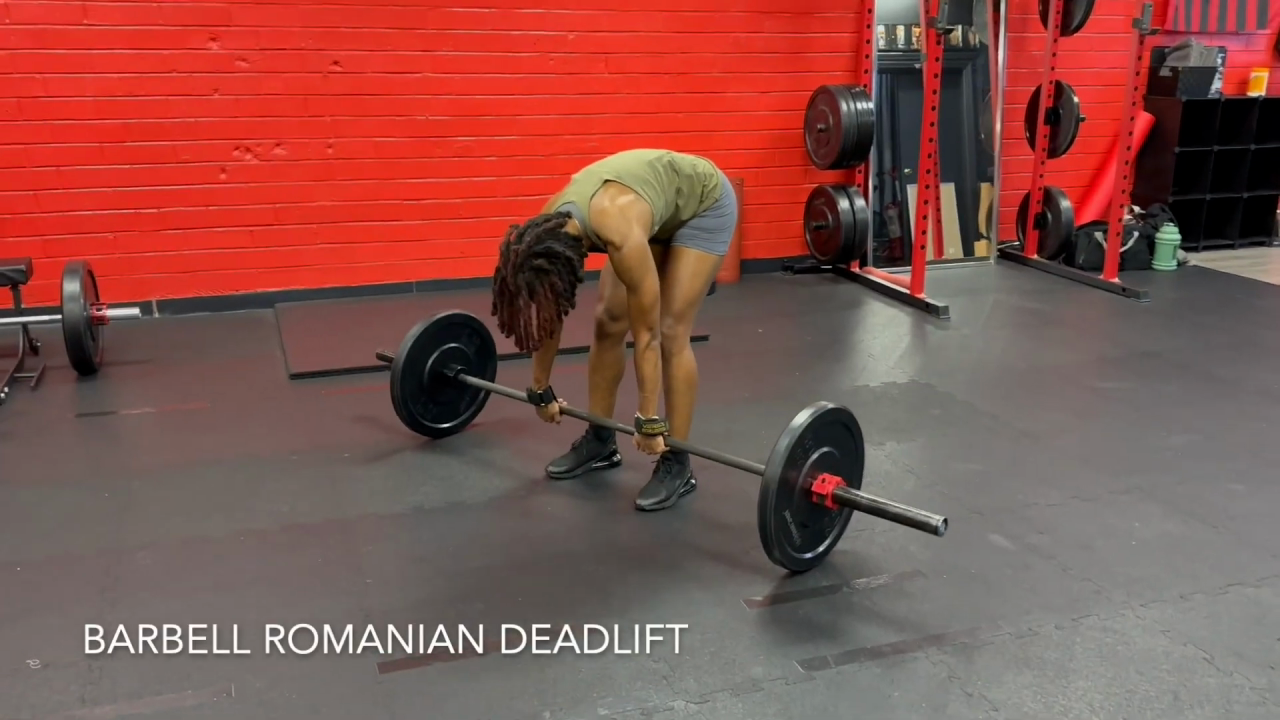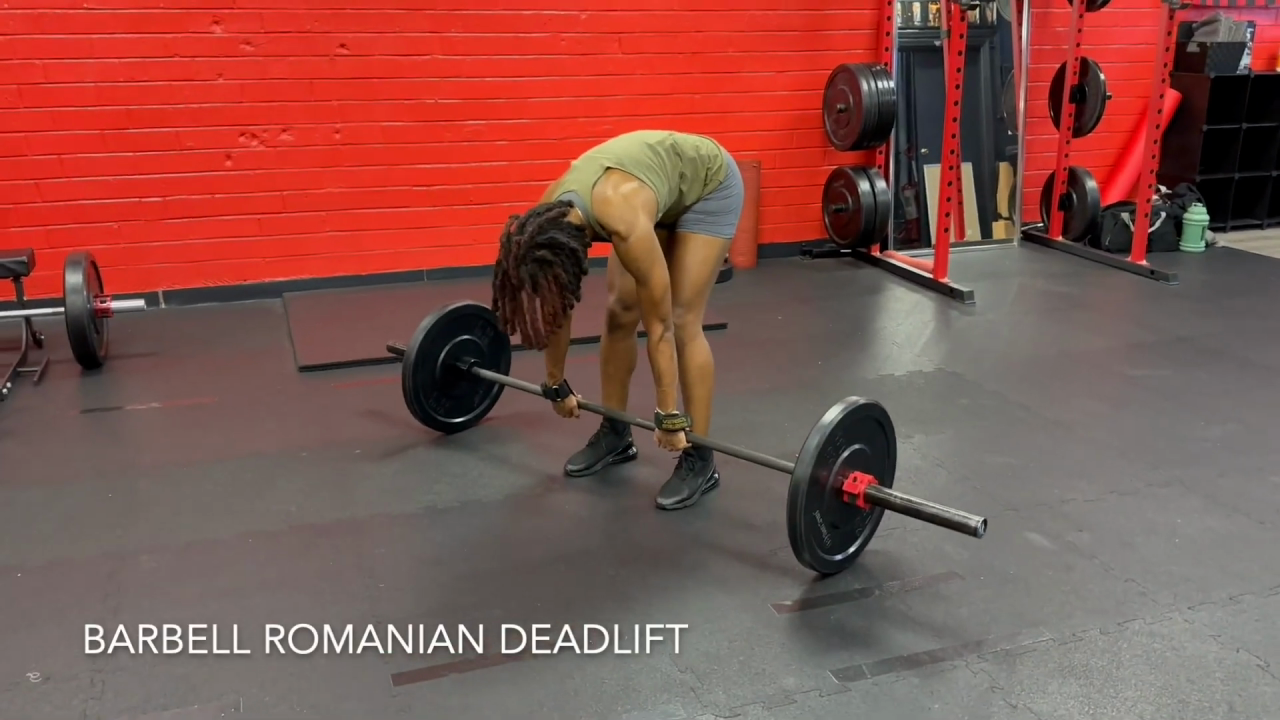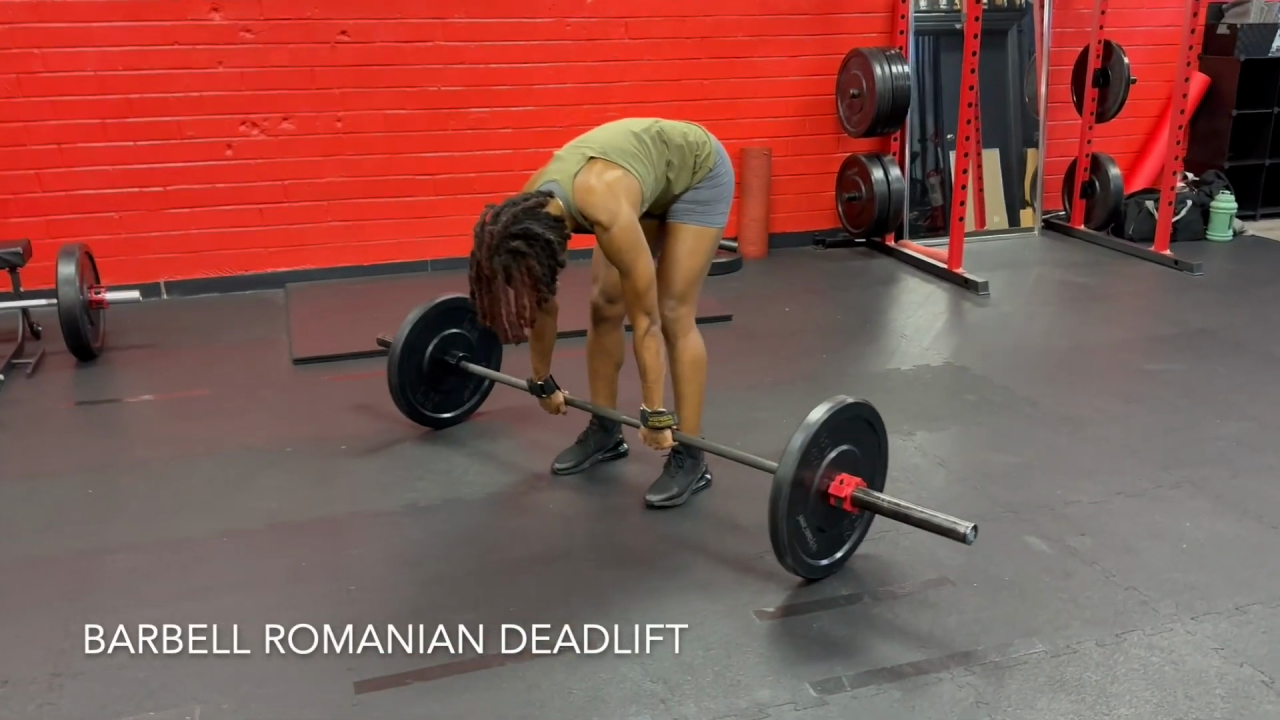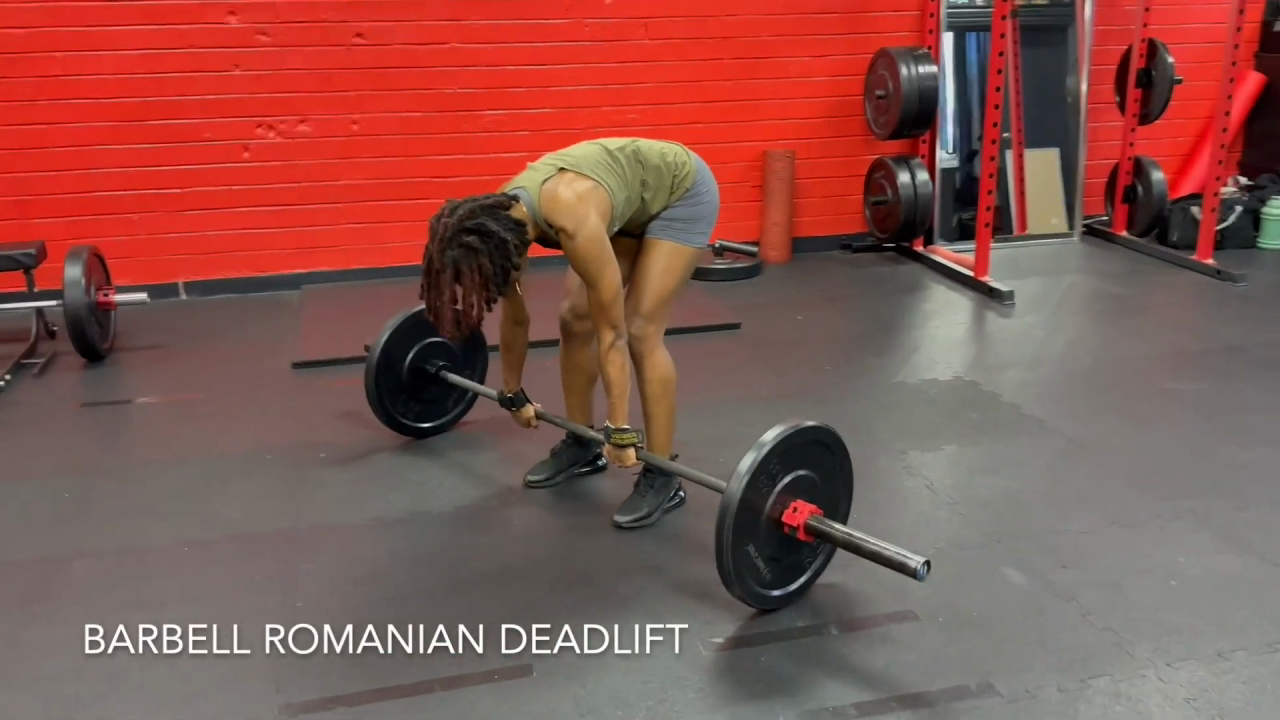
dt=0.5s
person 1, frame 1
left shoulder: (618, 230)
right shoulder: (549, 230)
left elbow: (647, 333)
right elbow: (548, 316)
left wrist: (649, 421)
left hip: (706, 204)
right hip: (661, 206)
left knee: (669, 331)
right knee: (608, 322)
right ankle: (599, 441)
person 1, frame 2
left shoulder: (624, 220)
right shoulder: (550, 218)
left elbow: (659, 325)
right elbow: (555, 309)
left wrist: (670, 417)
right wrist: (556, 386)
left hip: (710, 184)
right hip: (665, 183)
left knee: (681, 320)
right knee: (619, 311)
left ankle: (699, 460)
right ankle: (615, 434)
person 1, frame 3
left shoulder: (605, 208)
right shoulder: (532, 211)
left elbow: (645, 318)
right elbow: (542, 304)
left wrist: (655, 414)
right wrist: (542, 382)
left hip: (700, 173)
right hip: (654, 177)
left knee: (672, 313)
right knee: (605, 305)
left ankle: (690, 458)
right ankle: (604, 431)
person 1, frame 4
left shoulder: (571, 220)
right shoulder: (500, 218)
left elbow: (612, 332)
right elbow: (514, 317)
left wrist: (619, 431)
right wrist: (513, 394)
left hip: (682, 192)
right hip: (633, 198)
left knee: (639, 330)
right knee: (575, 319)
left ankle: (663, 477)
right ankle: (581, 446)
